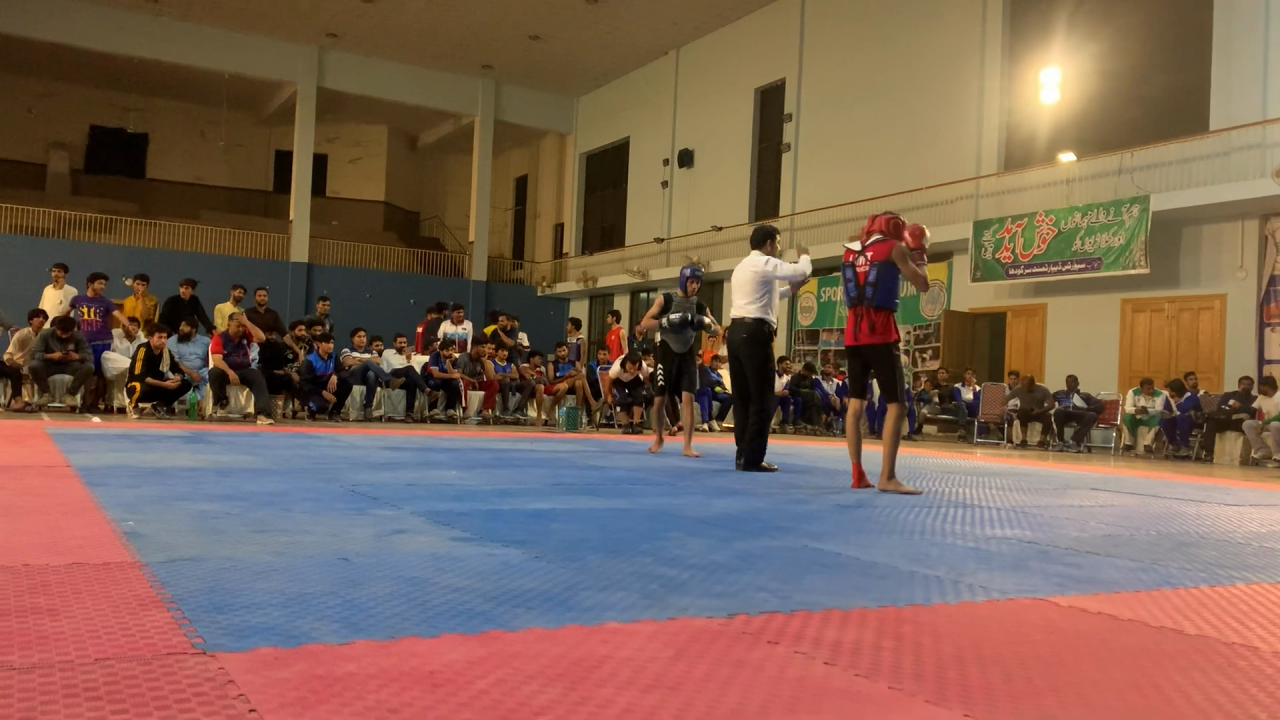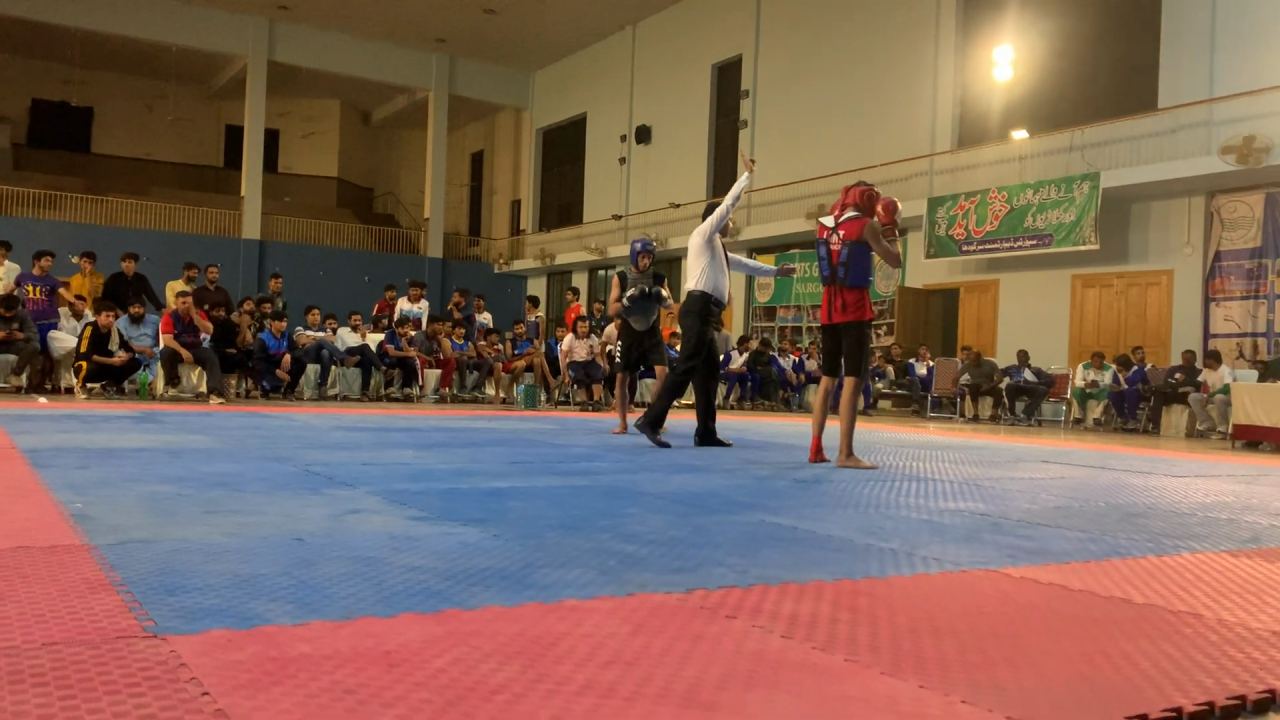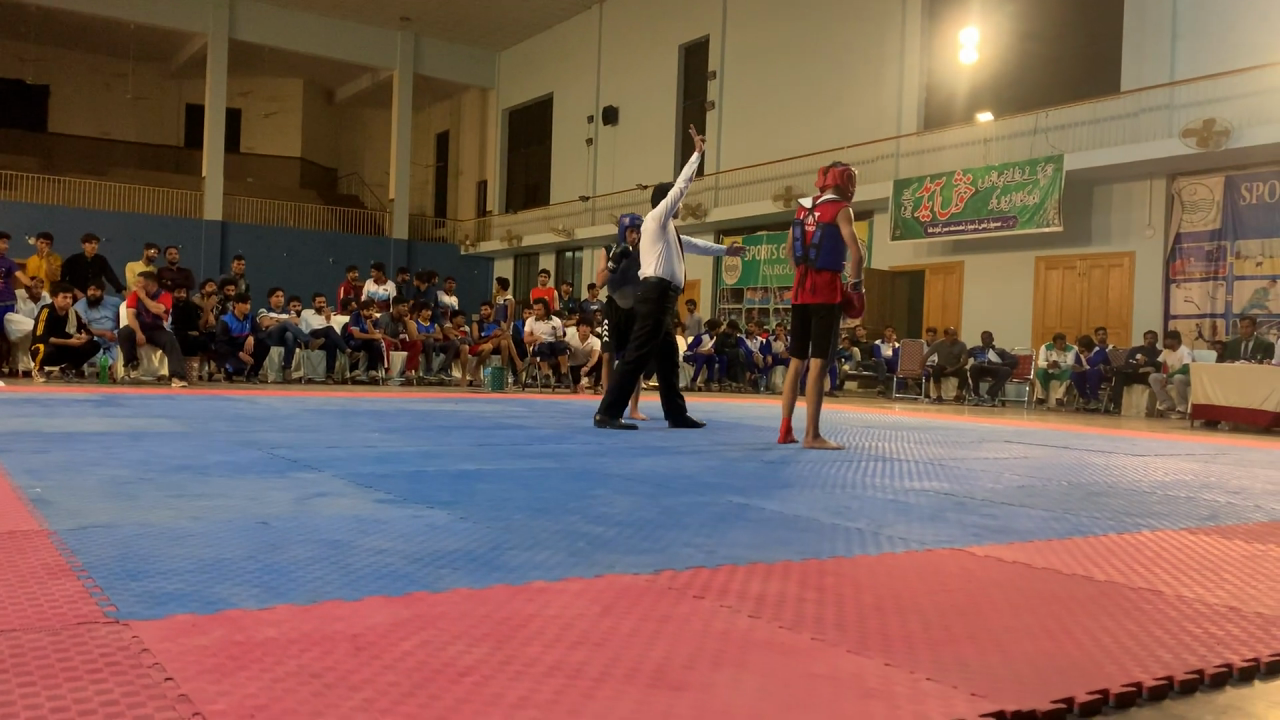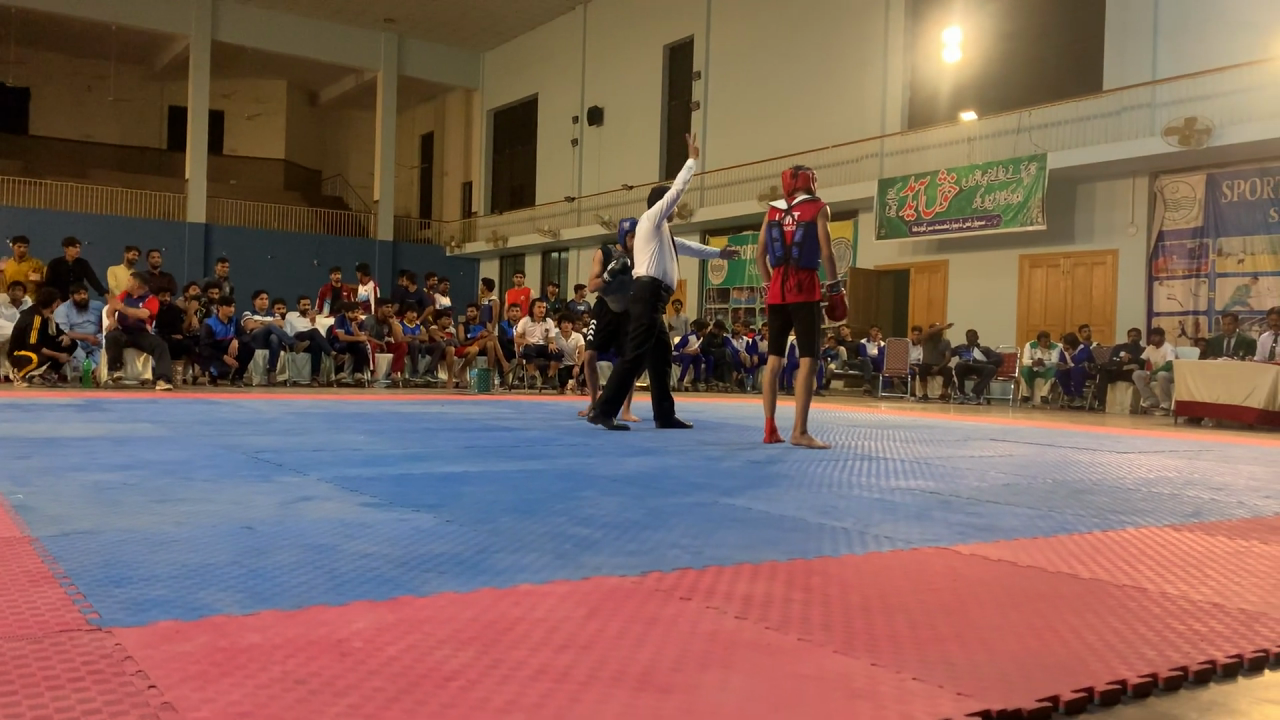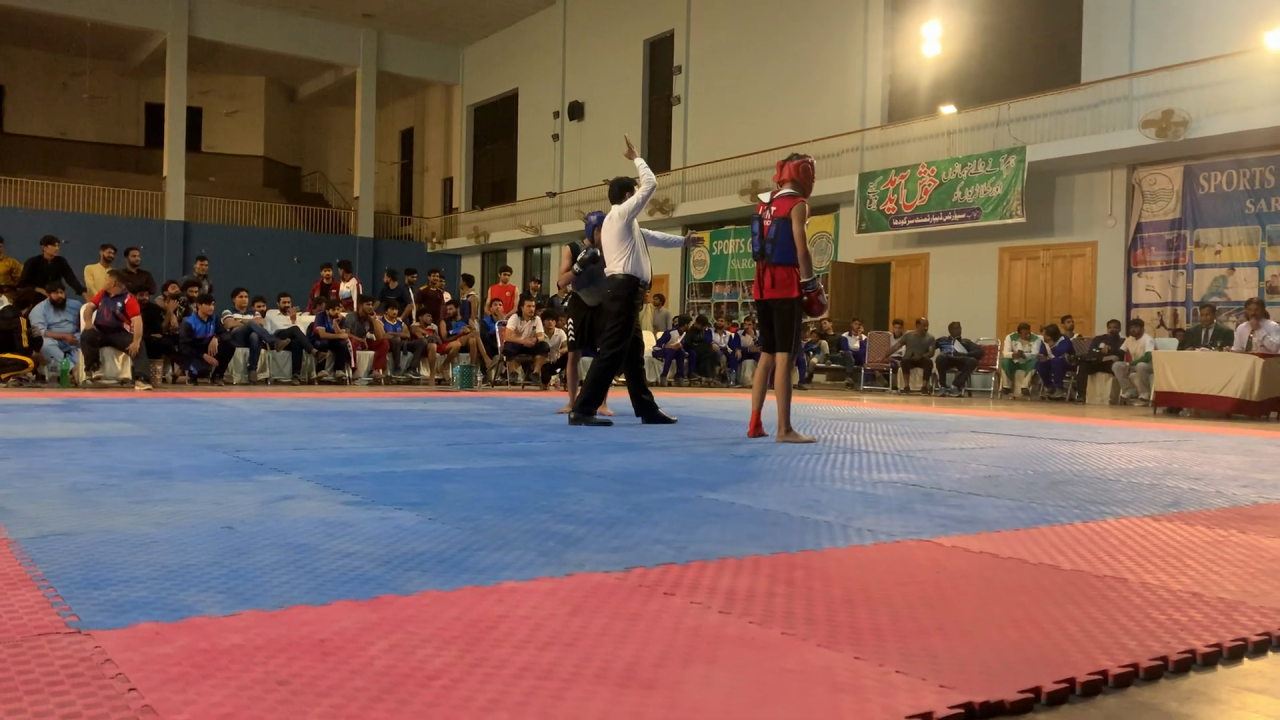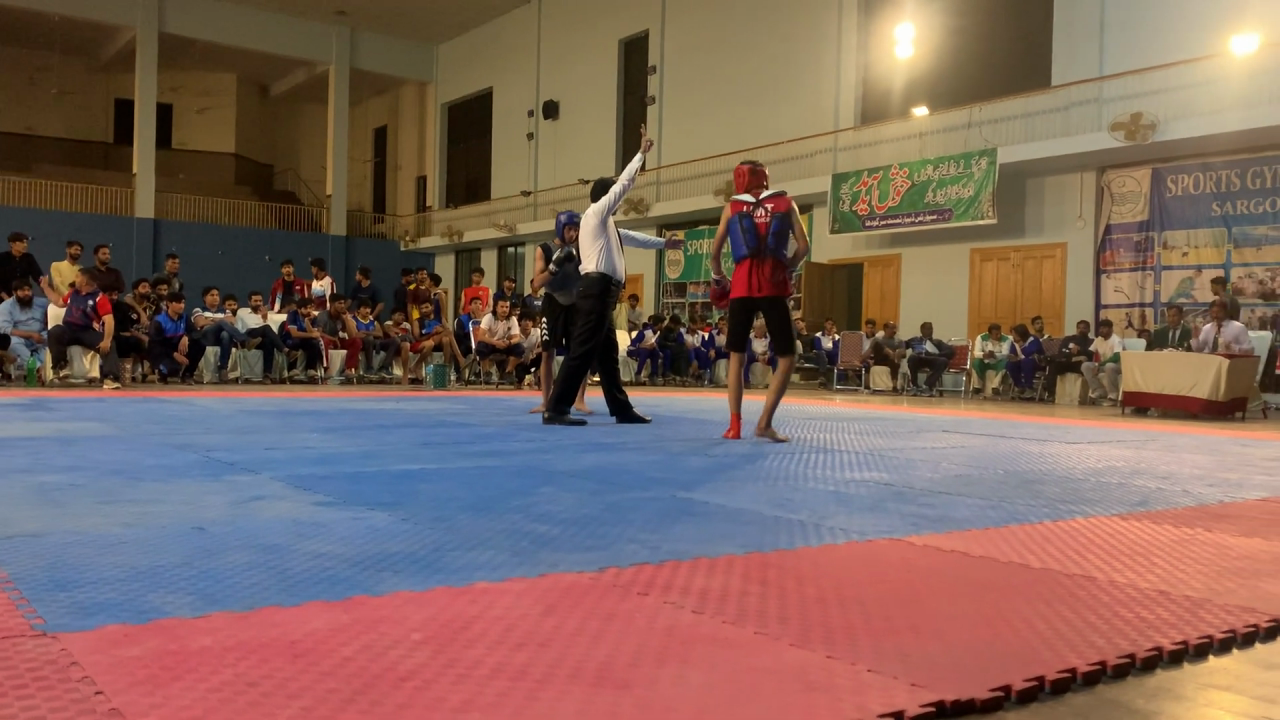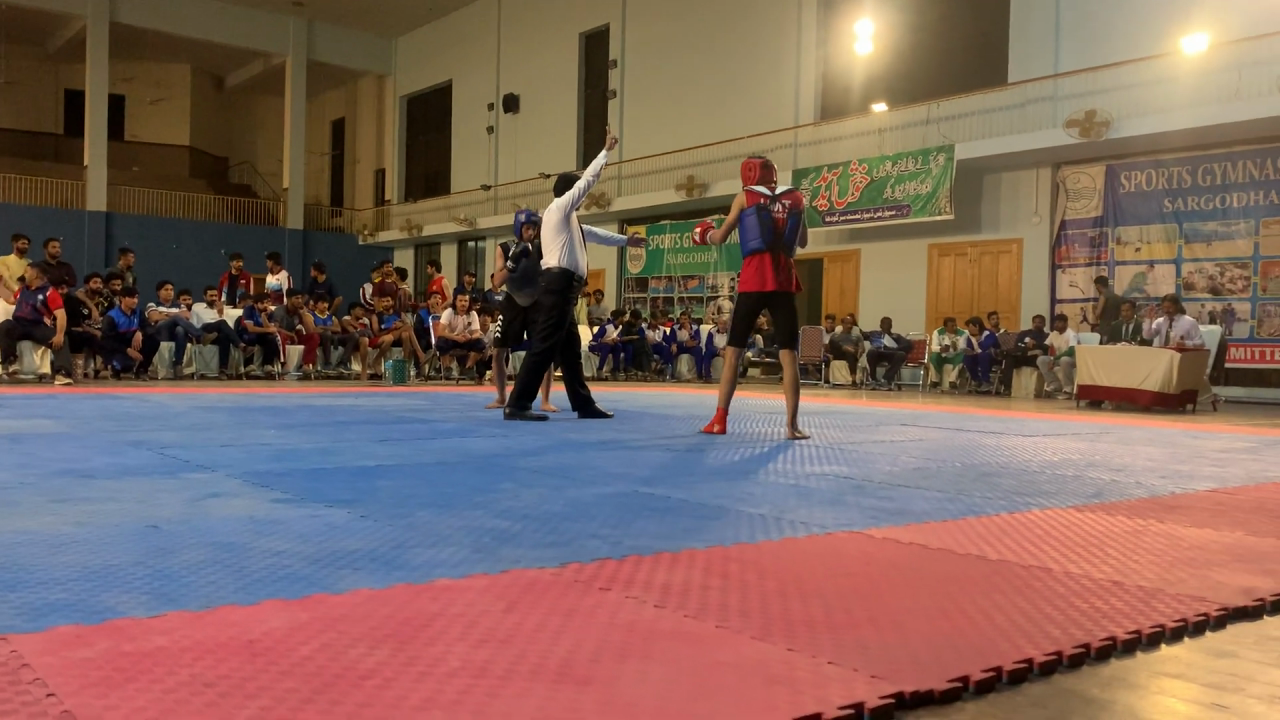
dt=0.7s
person 1, frame 1
left shoulder: (741, 268)
right shoulder: (765, 263)
right elbow: (801, 271)
left wrist: (789, 289)
right wrist: (804, 257)
left hip: (737, 331)
right hip: (755, 333)
left knee: (743, 397)
right knee: (761, 398)
left ankle: (744, 455)
right ankle: (752, 457)
person 1, frame 2
left shoulder: (717, 249)
right shoulder: (703, 234)
left elbow: (744, 264)
right elbow: (727, 203)
left wrist: (775, 271)
right wrist: (747, 175)
left hip: (705, 312)
right hip: (699, 309)
left knee: (708, 372)
right knee: (686, 367)
left ankle: (706, 432)
right ankle: (650, 421)
person 1, frame 3
left shoulder: (668, 230)
right shoulder: (657, 218)
left elbow: (693, 244)
right elbow: (681, 185)
left wrist: (724, 250)
right wrist: (697, 153)
left hip: (660, 296)
right hip: (656, 294)
left knee: (668, 357)
right knee: (639, 354)
left ankle: (676, 415)
right ankle: (607, 412)
person 1, frame 4
left shoulder: (661, 231)
right shoulder: (652, 217)
left elbow: (687, 247)
right elbow: (678, 188)
left wrist: (719, 253)
right wrist: (692, 160)
left hip: (652, 296)
right hip: (649, 294)
left knee: (660, 356)
right knee: (635, 355)
left ankle: (664, 415)
right ankle: (603, 411)
person 1, frame 5
left shoulder: (622, 221)
right shoulder: (621, 213)
left elbow: (650, 236)
right elbow: (650, 184)
left wrist: (683, 241)
right wrist: (637, 159)
left hip: (623, 290)
right hip: (624, 290)
left knee: (633, 353)
right knee: (612, 352)
left ankle: (647, 409)
right ankle: (582, 410)
person 1, frame 6
left shoulder: (605, 223)
right shoulder: (596, 212)
left elbow: (630, 237)
right elbow: (623, 183)
left wrist: (663, 243)
right wrist: (641, 153)
left hip: (600, 290)
right hip: (597, 289)
left knee: (607, 352)
right knee: (582, 350)
left ankle: (622, 409)
right ankle: (555, 409)
person 1, frame 7
left shoulder: (566, 217)
right shoulder: (560, 206)
left elbow: (592, 233)
right elbow: (588, 179)
left wrist: (626, 240)
right wrist: (607, 150)
left hip: (561, 285)
right hip: (559, 284)
left knee: (570, 348)
right knee: (544, 346)
left ankle: (583, 404)
right ankle: (517, 405)
person 2, frame 1
left shoulder: (850, 251)
right shoulder: (893, 248)
right elbow: (922, 284)
right wrist: (917, 254)
left hip: (854, 331)
right hip: (880, 332)
left knee: (856, 403)
right knee: (896, 405)
left ankle: (858, 475)
right ankle: (887, 477)
person 2, frame 2
left shoulder: (824, 226)
right shoulder: (865, 225)
right elbow: (895, 262)
right wrist: (890, 230)
left hip: (829, 308)
right hip: (855, 309)
left knee: (828, 379)
right knee: (853, 381)
left ankle: (816, 448)
right ankle: (845, 453)
person 2, frame 3
left shoulder: (803, 207)
right shoulder: (841, 209)
left elbow: (791, 252)
right elbow: (856, 253)
right wrist: (855, 284)
left hip: (801, 289)
right hip: (826, 291)
left knee: (797, 361)
right knee: (818, 363)
left ankle: (786, 429)
right ankle: (812, 434)
person 2, frame 4
left shoulder: (773, 210)
right shoulder: (818, 208)
left elbow: (760, 254)
right elbow: (826, 252)
right wrist: (835, 287)
left hip: (777, 290)
right hip: (805, 290)
left knee: (774, 360)
right knee: (808, 361)
left ankle: (770, 429)
right ankle: (799, 431)
person 2, frame 5
left shoulder: (763, 203)
right shoulder: (797, 204)
right elbow: (801, 250)
right wrist: (811, 284)
left hip: (762, 284)
right hip: (786, 285)
left knee: (767, 356)
right knee: (785, 357)
left ankle: (755, 423)
right ankle: (784, 429)
person 2, frame 6
left shoulder: (732, 206)
right shoulder: (785, 203)
left elbow: (715, 251)
right elbow: (803, 246)
left wrist: (718, 278)
left hip: (742, 285)
right hip: (774, 285)
left knee: (737, 357)
right knee: (786, 357)
left ankle: (734, 425)
right ankle: (764, 422)
person 2, frame 7
left shoulder: (745, 197)
right shoulder: (796, 199)
left elbow: (720, 237)
right elbow: (802, 242)
left wrist: (705, 234)
left hip: (753, 280)
right hip: (784, 281)
left knee: (734, 351)
right knee: (789, 354)
left ankle: (719, 420)
right ankle: (792, 424)
person 3, frame 1
left shoulder: (699, 306)
right shoulder: (665, 299)
left elbow: (717, 331)
right elbow: (645, 322)
left wrist: (707, 324)
right wrist: (667, 321)
left hip: (687, 355)
right hip: (667, 353)
left knee: (688, 399)
right knee: (660, 400)
left ankle: (687, 446)
right ankle: (658, 438)
person 3, frame 2
left shoulder: (658, 277)
right shoulder: (621, 277)
left elbow: (669, 306)
right elbow: (612, 310)
left wrist: (663, 299)
right wrist: (629, 299)
left hip: (651, 331)
right hip: (629, 331)
left knee: (662, 372)
right knee: (622, 376)
right ankle: (623, 424)
person 3, frame 3
right shoulder: (608, 252)
right elbow: (599, 281)
right wrist: (615, 261)
left hip: (636, 309)
right hip: (614, 308)
right knee: (608, 357)
left ankle: (634, 409)
person 3, frame 4
right shoulder: (603, 253)
right elbow: (591, 286)
right wrist: (611, 273)
left hip: (627, 312)
right hip: (604, 310)
right knee: (590, 356)
left ankle: (626, 410)
right ankle: (594, 401)
person 3, frame 5
right shoulder: (572, 249)
right elbow: (561, 282)
right wrist: (580, 265)
left hip: (602, 306)
right hip: (579, 305)
right knee: (573, 355)
left ankle: (602, 404)
right ankle: (572, 402)
person 3, frame 6
left shoulder: (580, 249)
right shoulder: (544, 250)
right elbow: (537, 284)
right wrist: (556, 265)
left hip: (576, 305)
right hip: (553, 305)
right knee: (547, 355)
left ankle: (580, 401)
right ankle: (546, 402)
person 3, frame 7
left shoulder: (542, 247)
right shoulder: (504, 249)
right elbow: (497, 283)
right wrist: (513, 262)
right hip: (512, 304)
right knee: (498, 353)
left ankle: (545, 401)
right ankle: (501, 398)
